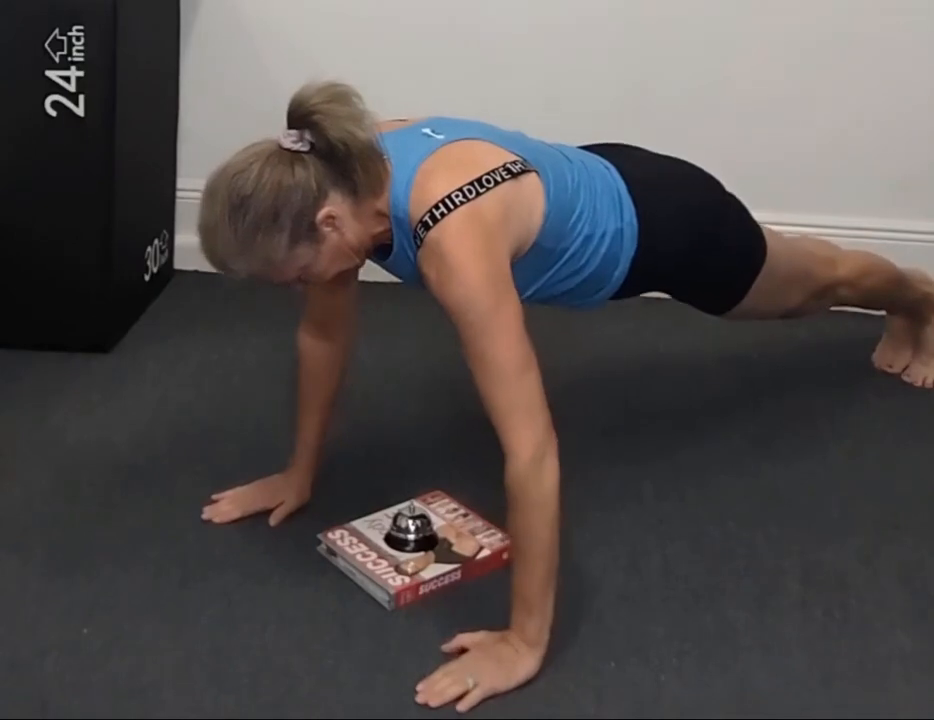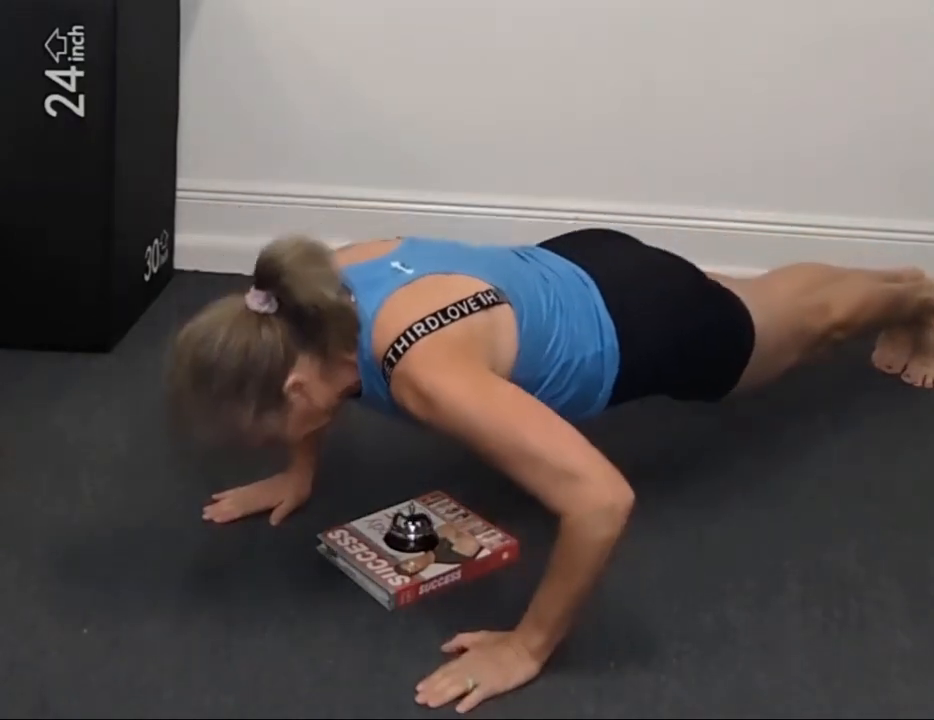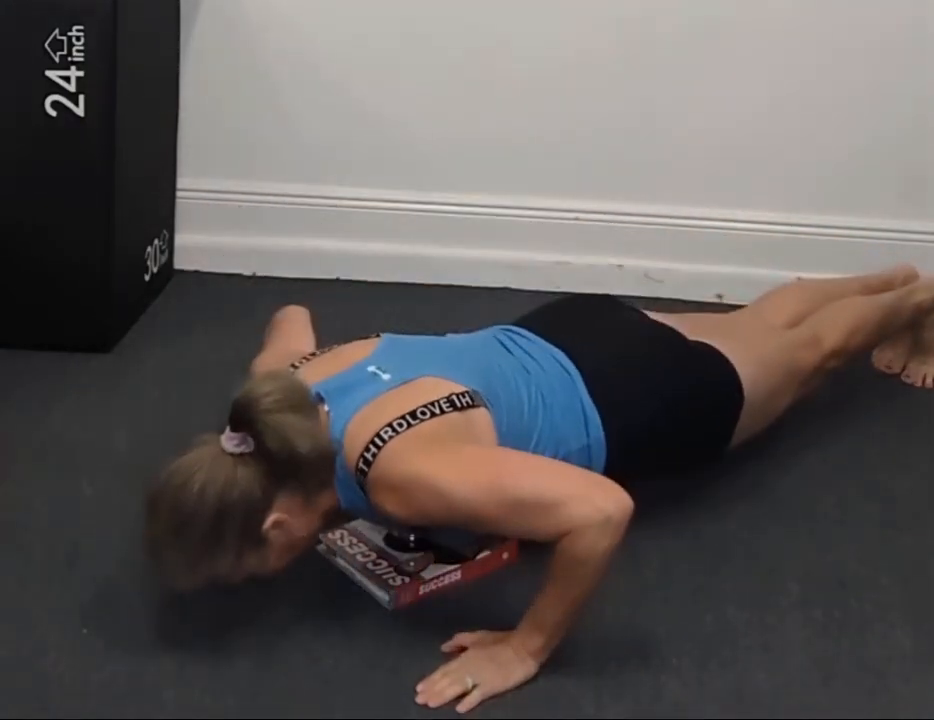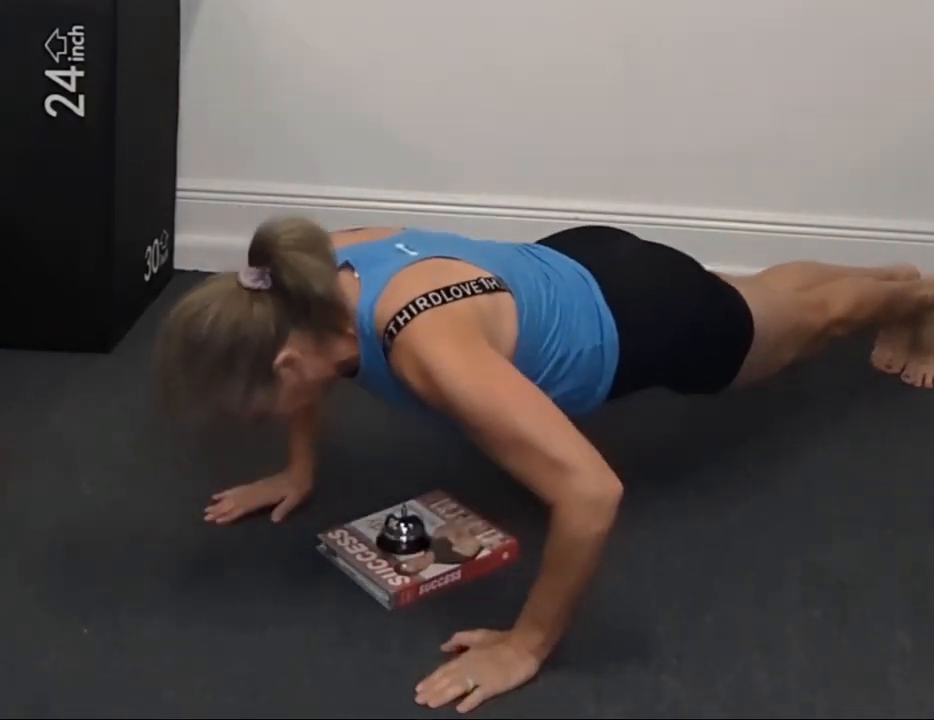
dt=0.5s
person 1, frame 1
left shoulder: (452, 239)
right shoulder: (339, 173)
left elbow: (532, 450)
right elbow: (323, 329)
left wrist: (524, 641)
right wrist: (300, 474)
left hip: (661, 223)
right hip: (597, 189)
left knee: (821, 283)
right knee: (795, 300)
person 1, frame 2
left shoulder: (423, 371)
right shoulder: (312, 299)
left elbow: (604, 501)
left wrist: (527, 647)
right wrist: (299, 474)
left hip: (644, 328)
right hip: (577, 276)
left knee: (816, 321)
right knee: (764, 294)
person 1, frame 3
left shoulder: (401, 470)
right shoulder: (293, 395)
left elbow: (603, 509)
right elbow: (292, 315)
left wrist: (525, 647)
right wrist: (292, 476)
left hip: (626, 406)
right hip: (558, 340)
left knee: (805, 350)
right knee: (753, 324)
person 1, frame 4
left shoulder: (426, 351)
right shoulder: (317, 274)
left elbow: (594, 492)
right elbow: (303, 347)
left wrist: (526, 645)
right wrist: (300, 470)
left hip: (642, 322)
right hip: (574, 269)
left knee: (814, 316)
right knee: (762, 290)
